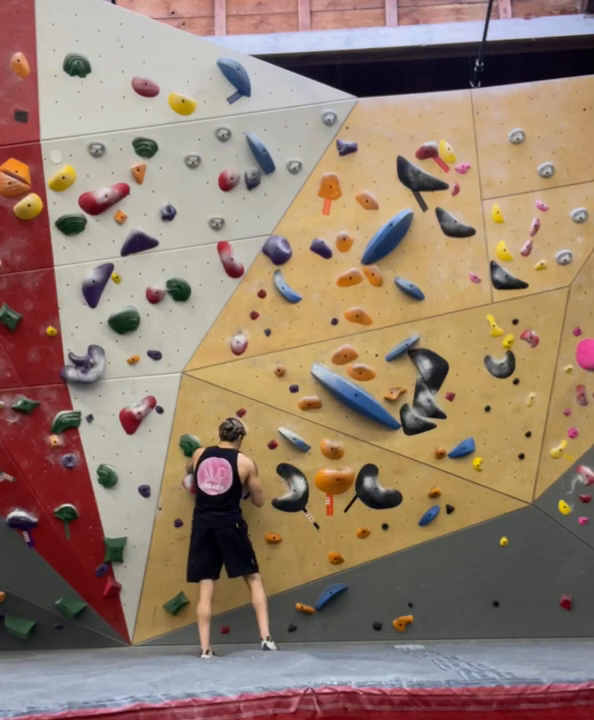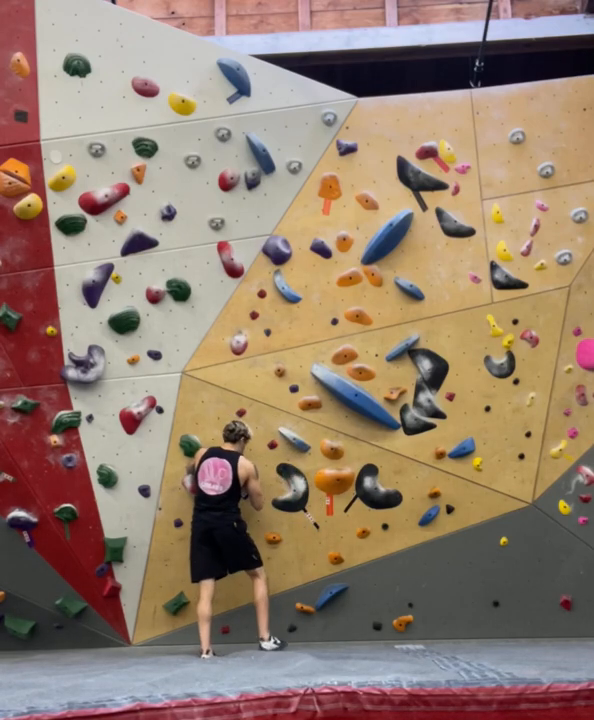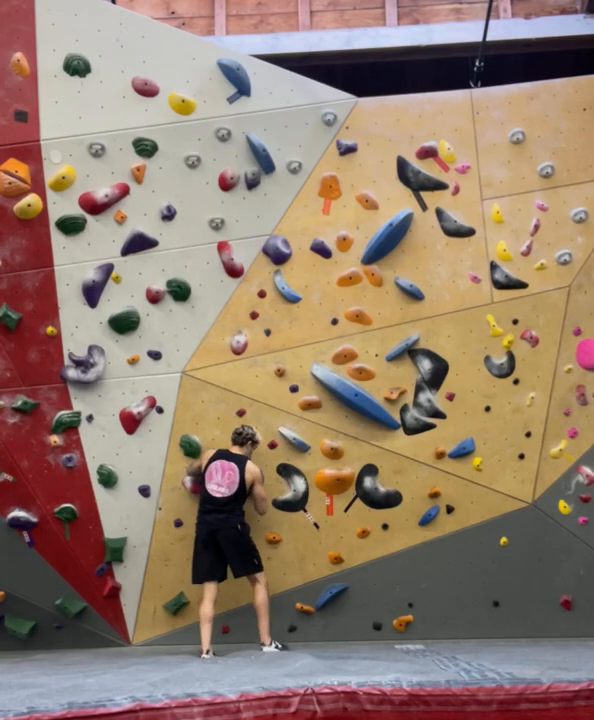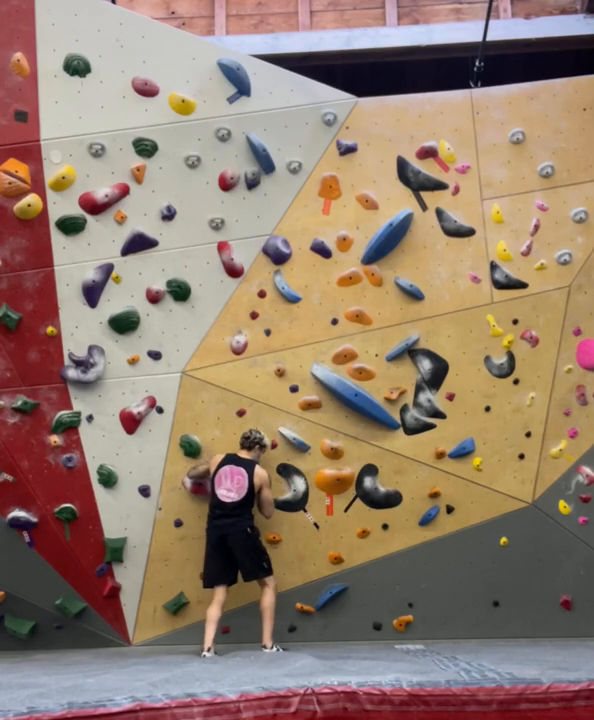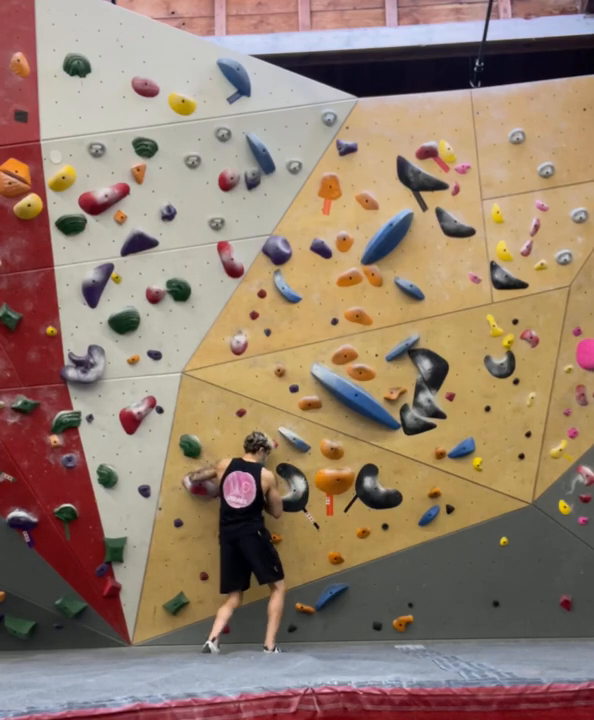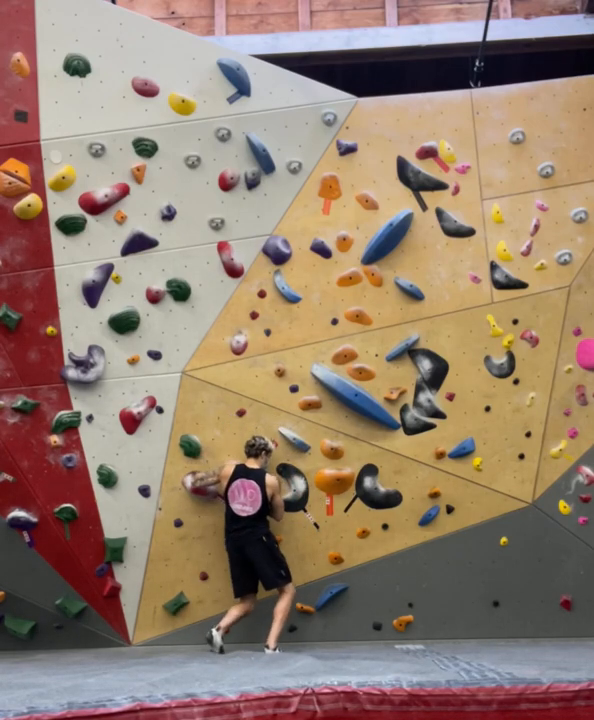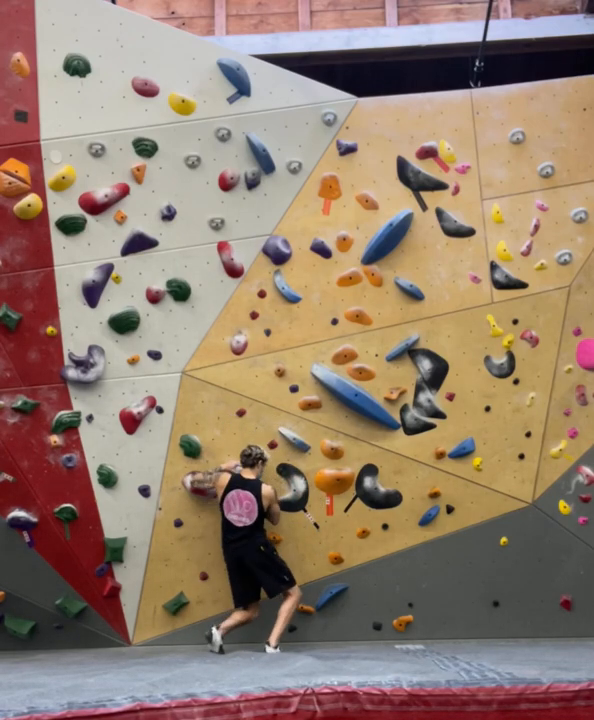
dt=0.2s
person 1, frame 1
left shoulder: (199, 454)
right shoulder: (245, 462)
left elbow: (190, 471)
right elbow: (259, 501)
left hip: (202, 526)
right hip: (229, 526)
left knee: (205, 591)
right knee: (254, 580)
left ankle: (205, 650)
right ankle: (266, 638)
person 1, frame 2
left shoulder: (202, 454)
right shoulder: (246, 465)
left elbow: (190, 470)
right elbow: (258, 504)
left hip: (201, 526)
right hip: (228, 526)
left knee: (206, 591)
right knee: (259, 575)
left ankle: (206, 650)
right ankle: (265, 638)
person 1, frame 3
left shoulder: (209, 456)
right shoulder: (252, 469)
left elbow: (190, 472)
right elbow: (262, 509)
left hip: (205, 528)
right hip: (232, 528)
left knee: (209, 593)
right knee: (259, 581)
left ankle: (206, 650)
right ankle: (266, 643)
person 1, frame 4
left shoulder: (217, 460)
right shoulder: (260, 473)
left elbow: (193, 473)
right elbow: (268, 512)
left hip: (215, 532)
right hip: (241, 531)
left knee: (219, 595)
right knee: (268, 585)
left ankle: (207, 648)
right ankle: (268, 645)
person 1, frame 5
left shoulder: (224, 465)
right shoulder: (266, 475)
right elbow: (276, 512)
left hip: (228, 537)
right hip: (253, 535)
left knee: (233, 598)
right knee: (278, 588)
left ankle: (212, 640)
right ankle: (270, 646)
person 1, frame 6
left shoulder: (227, 471)
right shoulder: (270, 481)
left elbow: (196, 482)
right elbow: (278, 515)
left hip: (234, 542)
right hip: (258, 540)
left knee: (246, 602)
right knee: (287, 591)
left ankle: (218, 630)
right ankle: (271, 645)
person 1, frame 7
left shoulder: (223, 480)
right shoulder: (266, 491)
right elbow: (274, 519)
left wrist: (223, 468)
left hip: (232, 552)
right hip: (256, 549)
left knee: (249, 610)
right knee: (293, 594)
left ankle: (220, 630)
right ankle: (273, 643)
